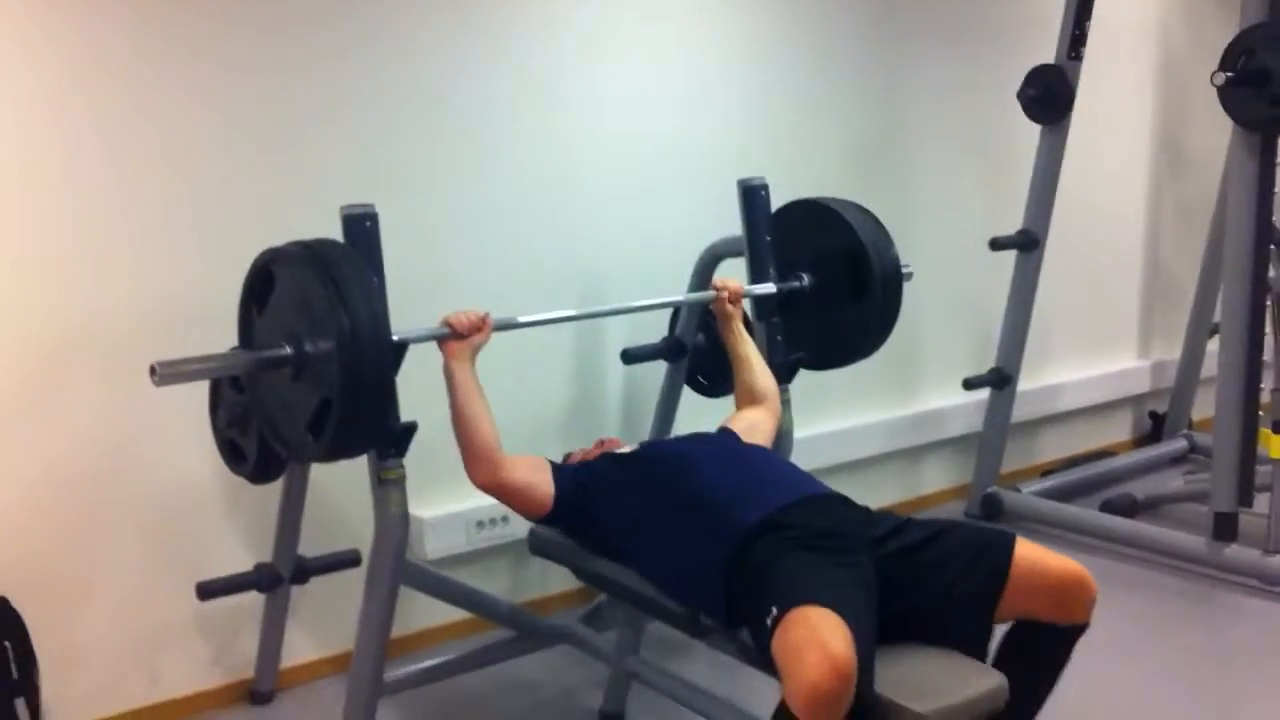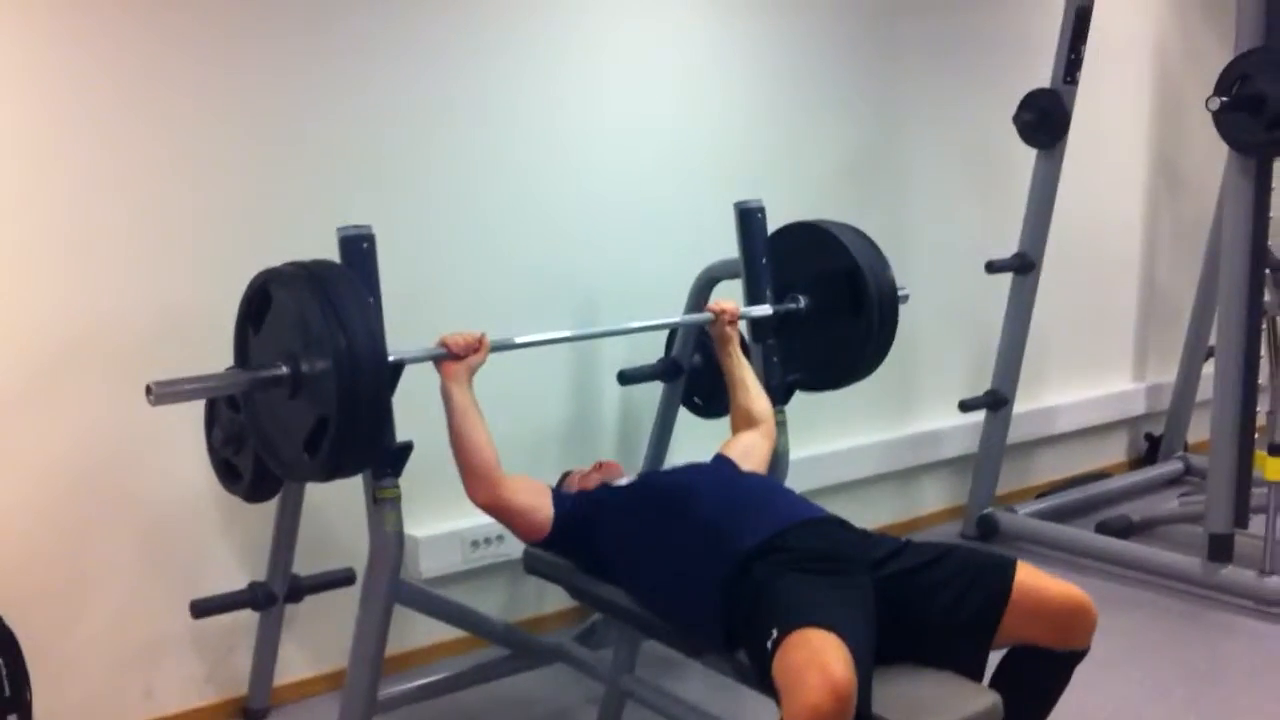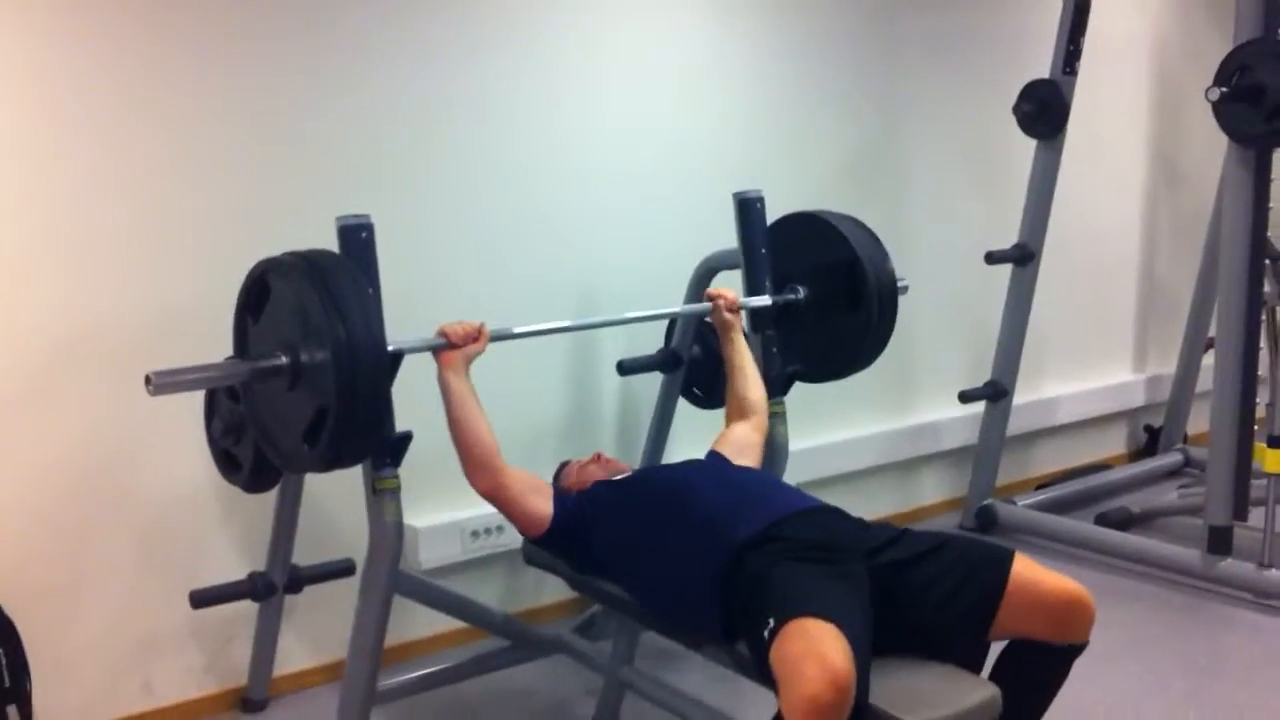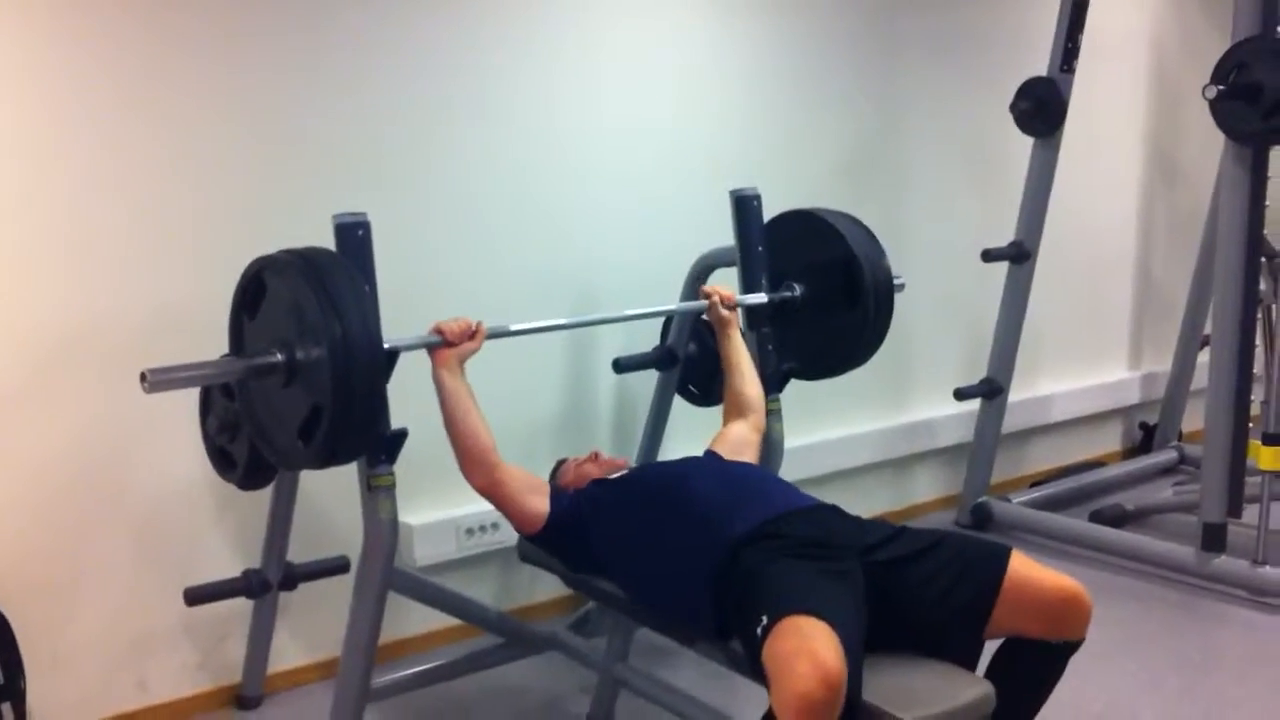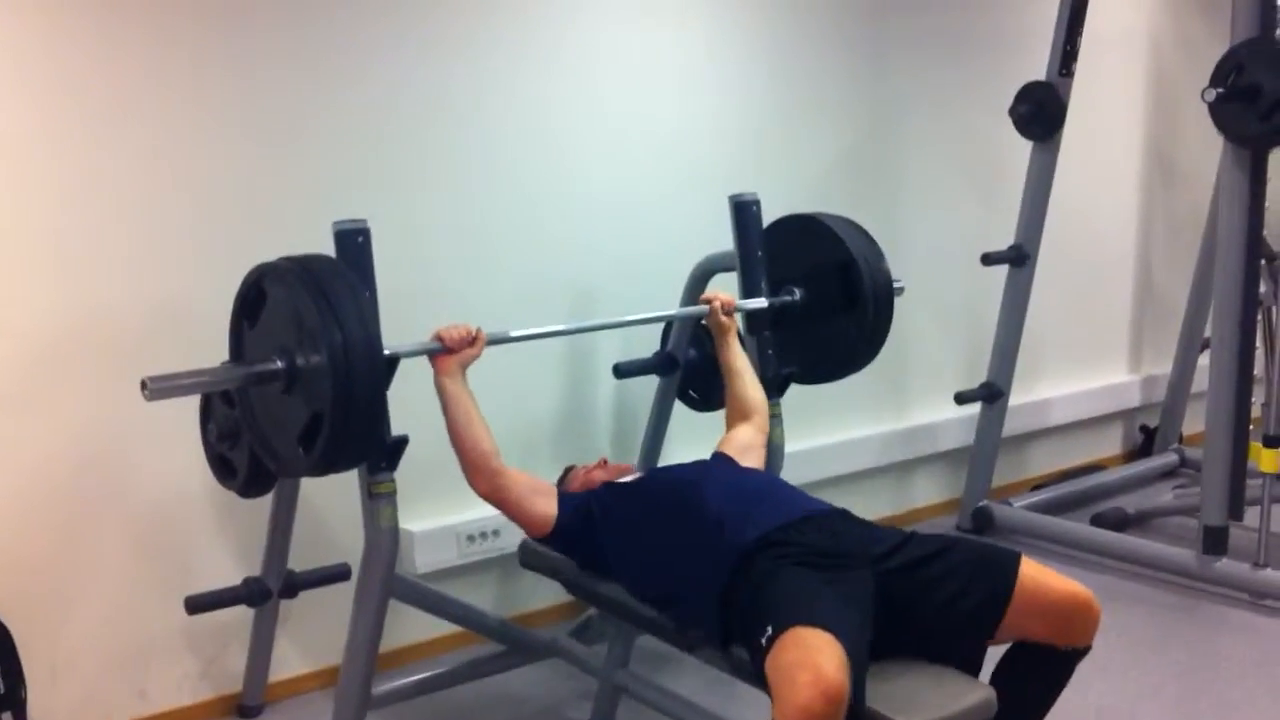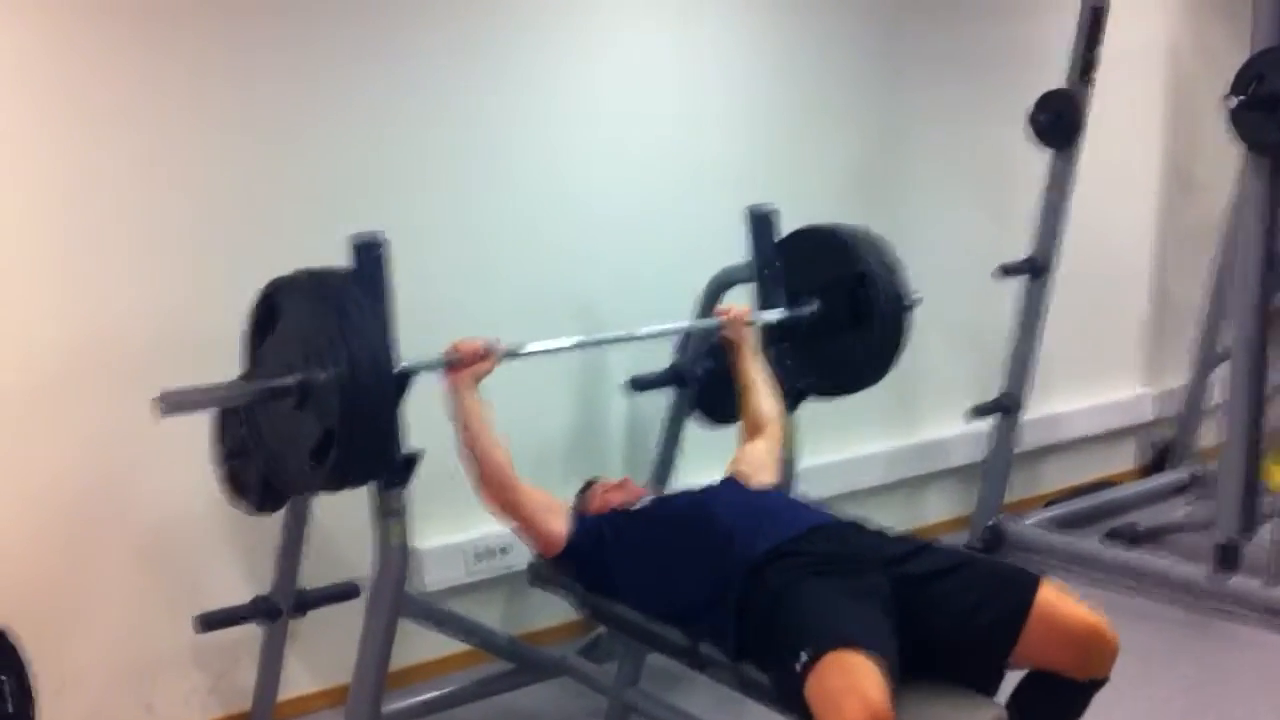
dt=0.2s
person 1, frame 1
left shoulder: (712, 452)
right shoulder: (587, 490)
left elbow: (763, 405)
right elbow: (491, 469)
left wrist: (731, 323)
right wrist: (460, 359)
left hip: (851, 524)
right hip: (769, 552)
left knee: (1069, 590)
person 1, frame 2
left shoulder: (703, 479)
right shoulder: (585, 517)
left elbow: (759, 430)
right elbow: (491, 489)
left wrist: (727, 345)
right wrist: (456, 380)
left hip: (849, 547)
right hip: (767, 576)
left knee: (1069, 614)
person 1, frame 3
left shoulder: (702, 476)
right shoulder: (582, 516)
left elbow: (750, 419)
right elbow: (491, 475)
left wrist: (730, 332)
right wrist: (454, 369)
left hip: (846, 538)
right hip: (763, 567)
left knee: (1067, 610)
person 1, frame 4
left shoulder: (695, 475)
right shoulder: (579, 515)
left elbow: (748, 419)
right elbow: (488, 474)
left wrist: (727, 329)
right wrist: (448, 366)
left hip: (843, 534)
right hip: (759, 564)
left knee: (1063, 606)
person 1, frame 5
left shoulder: (700, 479)
right shoulder: (588, 519)
left elbow: (750, 421)
right elbow: (491, 478)
left wrist: (725, 335)
right wrist: (451, 373)
left hip: (849, 538)
right hip: (768, 569)
left knee: (1072, 611)
person 1, frame 6
left shoulder: (716, 502)
right shoulder: (596, 541)
left elbow: (766, 435)
right elbow: (506, 491)
left wrist: (743, 348)
right wrist: (464, 389)
left hip: (868, 553)
right hip: (784, 583)
left knee: (1089, 643)
